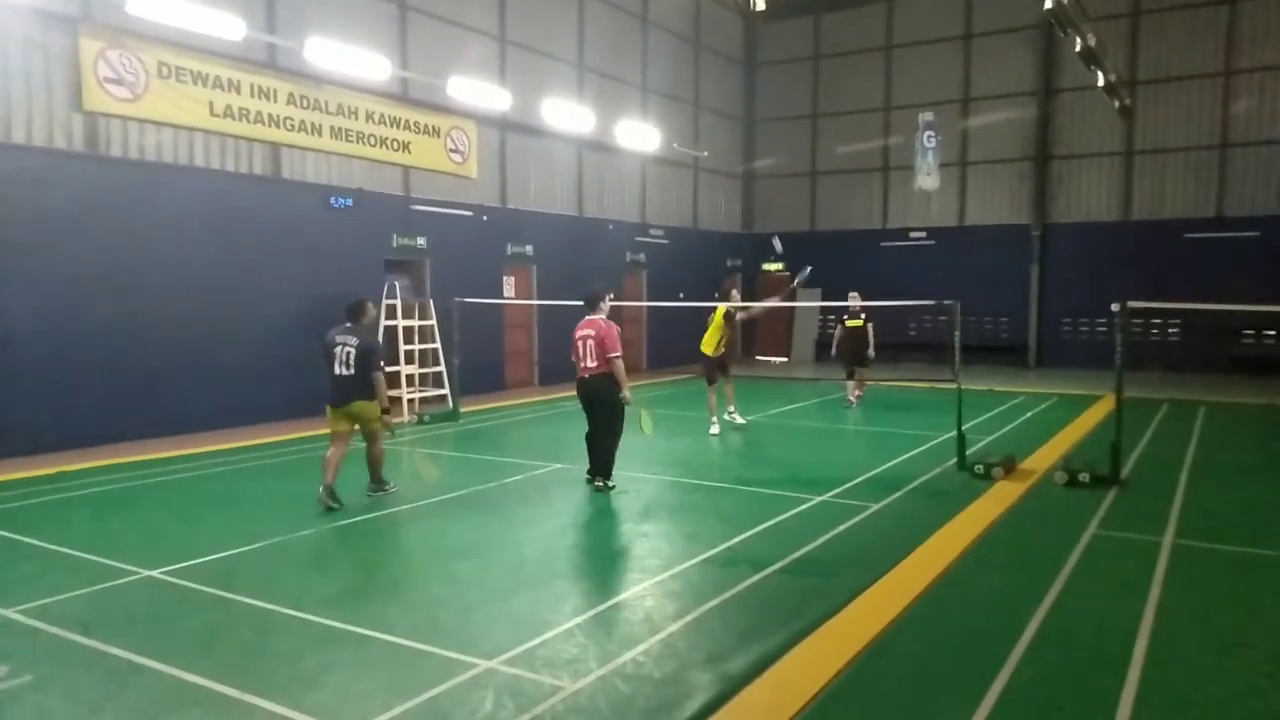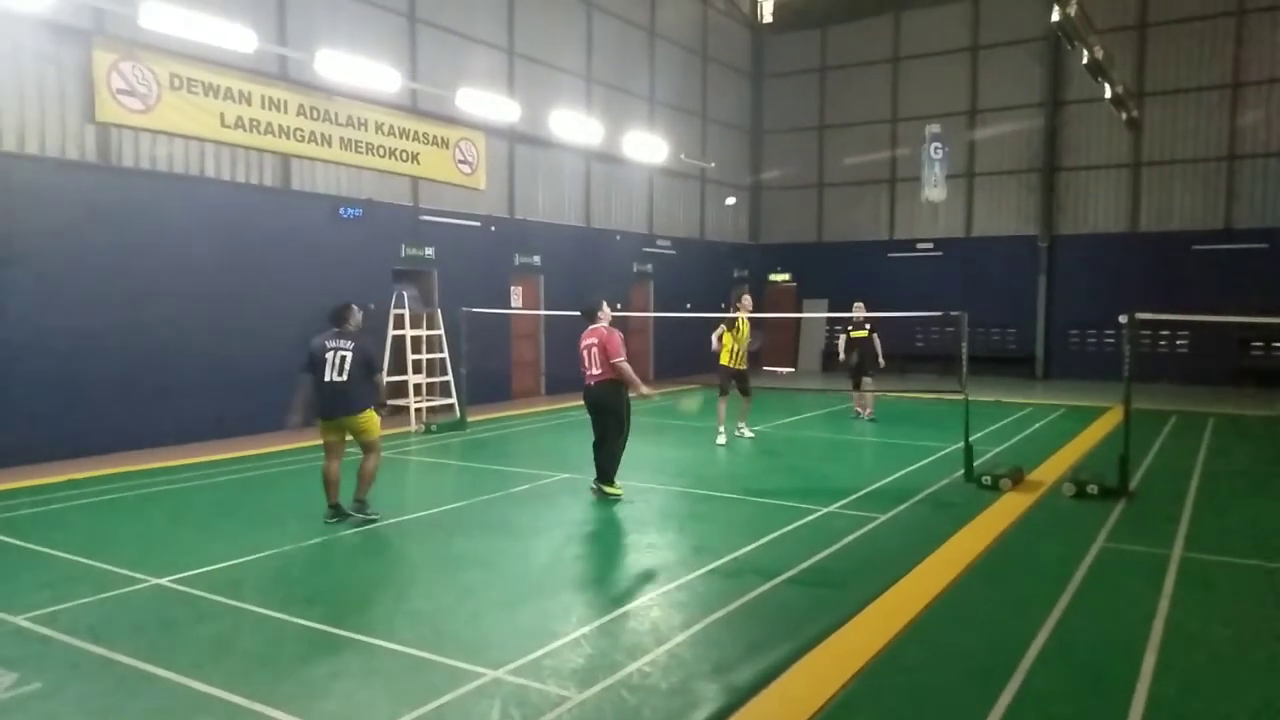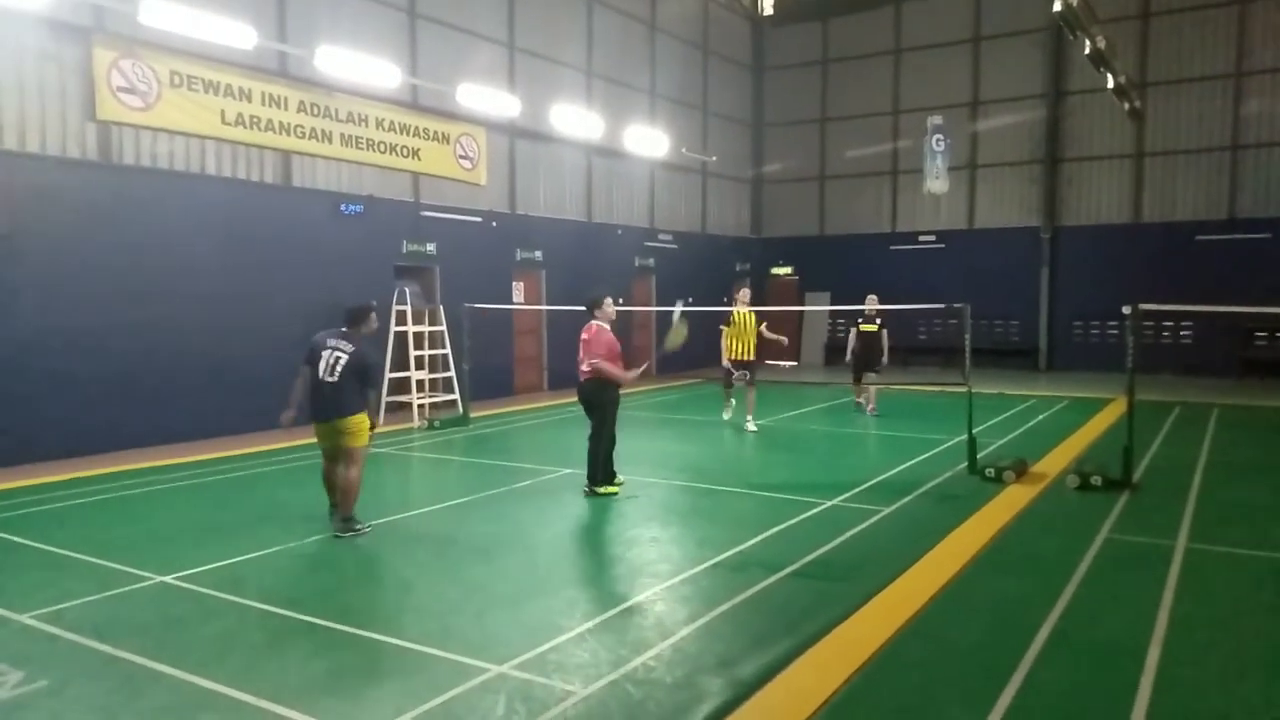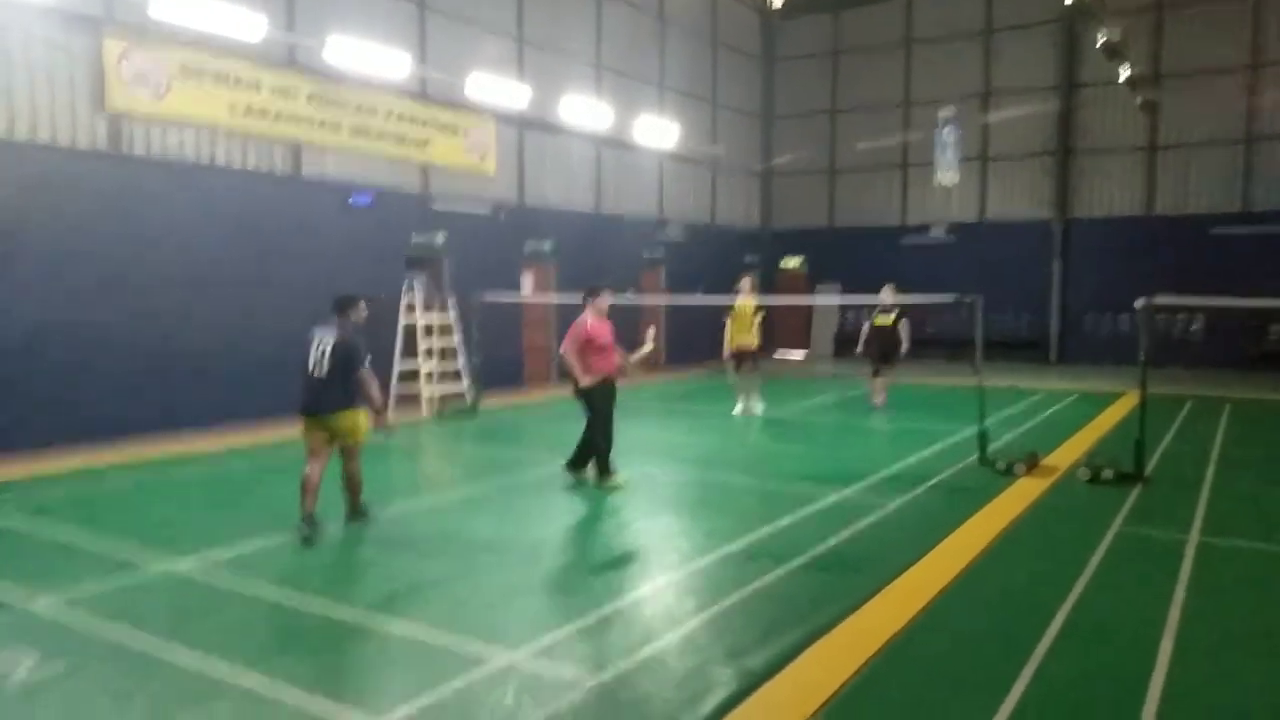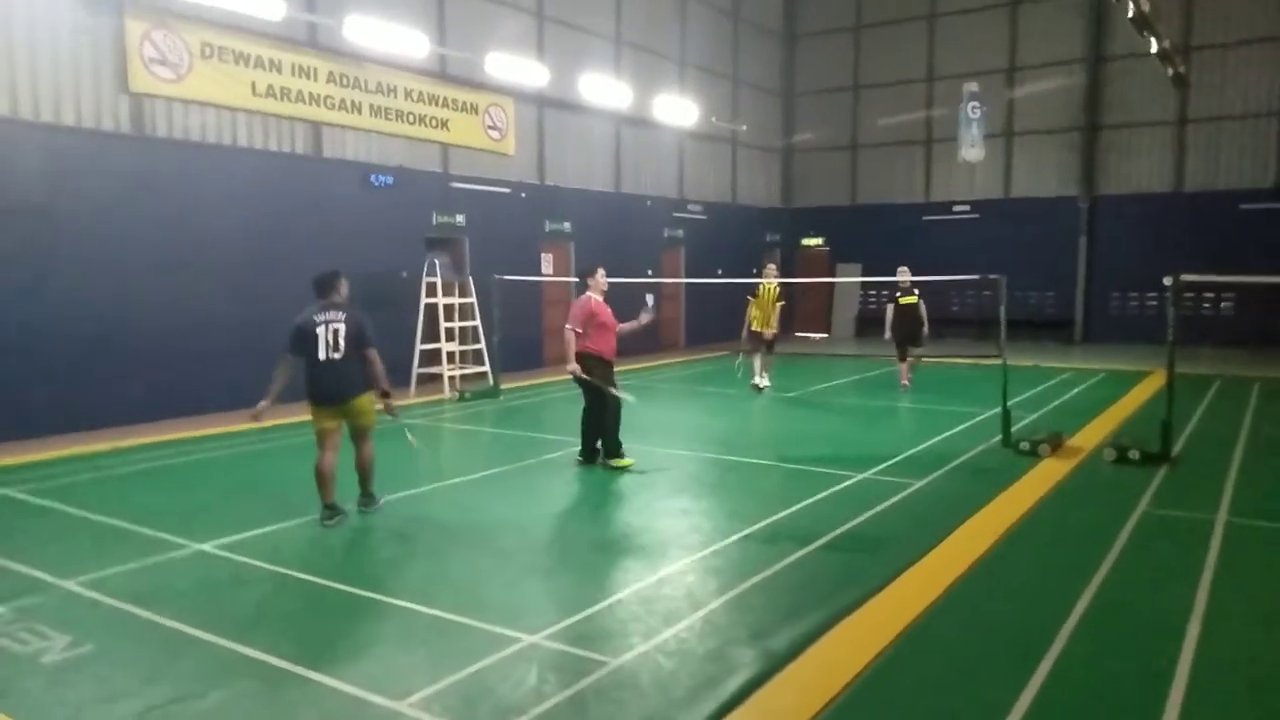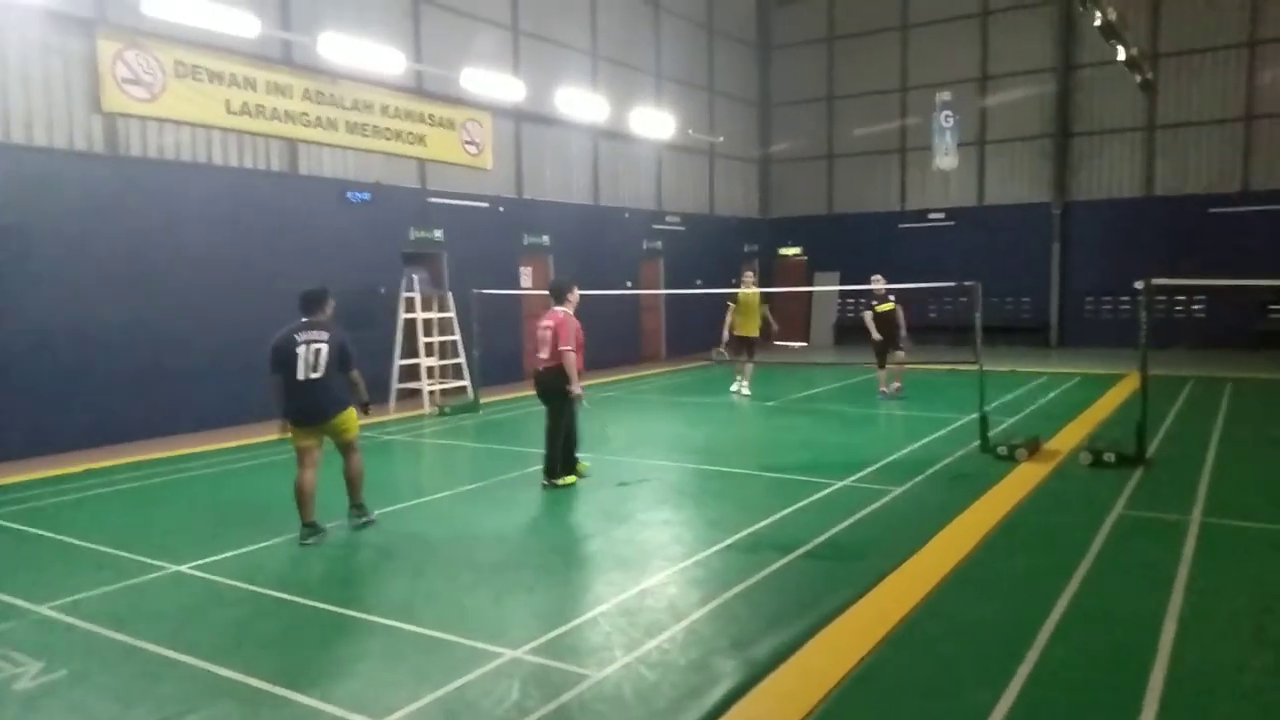
dt=0.4s
person 1, frame 1
left shoulder: (332, 335)
right shoulder: (369, 341)
right elbow: (377, 378)
right wrist: (385, 410)
left hip: (337, 400)
right hip: (364, 401)
left knee: (337, 444)
right knee: (374, 440)
left ankle: (327, 487)
right ankle: (376, 483)
person 1, frame 2
left shoulder: (317, 344)
right shoulder: (363, 345)
left elbow: (306, 381)
right elbow: (377, 381)
left wrist: (297, 411)
right wrist: (380, 404)
left hip: (328, 412)
right hip: (359, 411)
left knee: (333, 458)
right knee: (372, 452)
left ankle: (333, 507)
right ankle: (359, 502)
person 1, frame 3
left shoulder: (320, 339)
right shoulder: (364, 354)
left elbow: (304, 375)
right elbow: (370, 393)
left wrist: (292, 408)
right wrist: (370, 422)
left hip: (321, 414)
right hip: (350, 416)
left knee: (331, 461)
right knee: (353, 465)
left ankle: (335, 507)
right ankle: (346, 520)
person 1, frame 4
left shoulder: (317, 333)
right shoulder: (351, 340)
right elbow: (364, 376)
right wrist: (380, 409)
left hip: (312, 408)
right hip: (342, 409)
left knee: (314, 462)
right knee: (351, 459)
left ankle: (307, 518)
right ankle: (355, 510)
person 1, frame 5
left shoulder: (303, 321)
right shoulder: (356, 317)
left elbow: (286, 363)
right elbow: (372, 357)
left wrist: (269, 399)
right wrist: (385, 393)
left hip: (321, 396)
right hip: (355, 392)
left knee: (327, 450)
right knee: (364, 443)
left ankle: (329, 508)
right ankle: (367, 497)
person 1, frame 6
left shoulder: (283, 339)
right shoulder: (336, 336)
left elbow: (278, 381)
right elbow: (353, 376)
left wrist: (284, 415)
right wrist: (365, 402)
left hip: (302, 415)
right hip: (337, 409)
left knee: (306, 468)
right knee: (351, 453)
left ankle: (308, 526)
right ankle: (357, 509)
person 2, frame 1
left shoulder: (579, 328)
right shoulder: (607, 327)
right elbow: (615, 359)
right wrist: (625, 388)
left hip: (585, 383)
right hip: (605, 384)
left knee: (594, 429)
right knee: (610, 431)
left ankle: (594, 472)
right ankle: (602, 477)
person 2, frame 2
left shoulder: (584, 337)
right shoulder: (610, 333)
right elbow: (620, 363)
right wrist: (639, 386)
left hip: (591, 390)
right hip: (610, 389)
left knee: (601, 438)
right knee: (617, 437)
left ankle: (601, 479)
right ankle: (605, 481)
person 2, frame 3
left shoulder: (591, 330)
right shoulder: (601, 333)
right elbow: (597, 363)
right wrist: (623, 375)
left hip: (589, 386)
right hip: (600, 388)
left knee: (604, 434)
right knee: (602, 436)
left ankle: (608, 476)
right ankle: (595, 483)
person 2, frame 4
left shoulder: (604, 323)
right shoulder: (583, 325)
right elbow: (567, 352)
left wrist: (626, 360)
right wrist: (580, 378)
left hip: (606, 383)
right hip: (593, 384)
left knee: (597, 427)
right knee: (601, 427)
left ankle: (576, 464)
right ankle: (603, 473)
person 2, frame 5
left shoulder: (603, 305)
right shoulder: (585, 302)
left elbow: (615, 329)
right elbow: (570, 331)
left wrist: (639, 323)
right wrist: (571, 361)
left hip: (602, 364)
right hip: (590, 365)
left knee: (595, 409)
right knee: (610, 407)
left ankle: (588, 453)
right ankle: (612, 455)
person 2, frame 6
left shoulder: (548, 318)
right shoulder: (567, 320)
left elbow: (549, 350)
right elbow: (567, 352)
right wrist: (574, 383)
left hip: (545, 375)
right hip: (559, 380)
left knee: (566, 422)
right knee: (558, 425)
left ankle: (569, 464)
right ankle: (552, 475)
